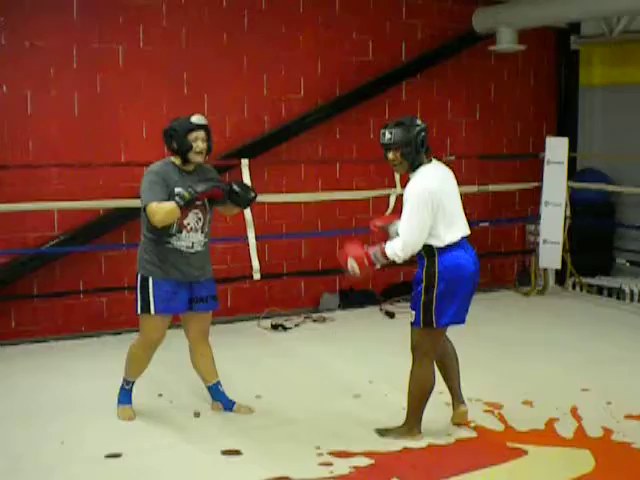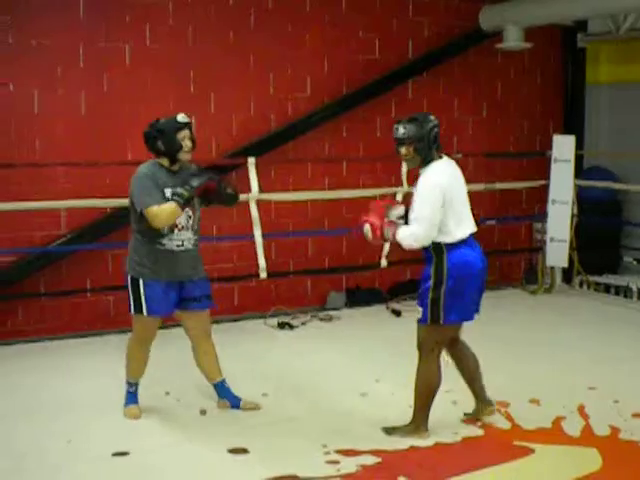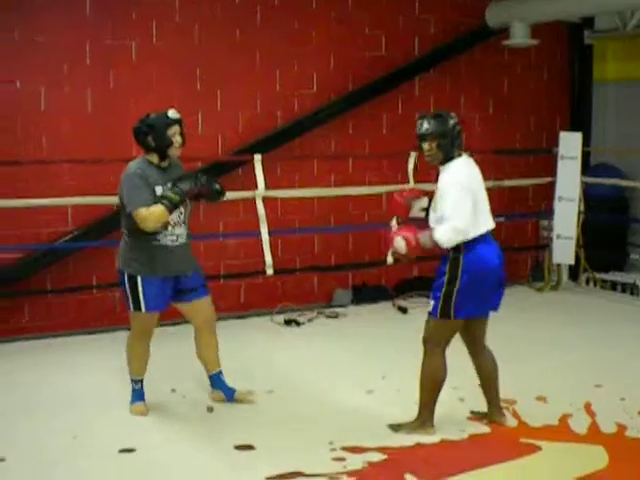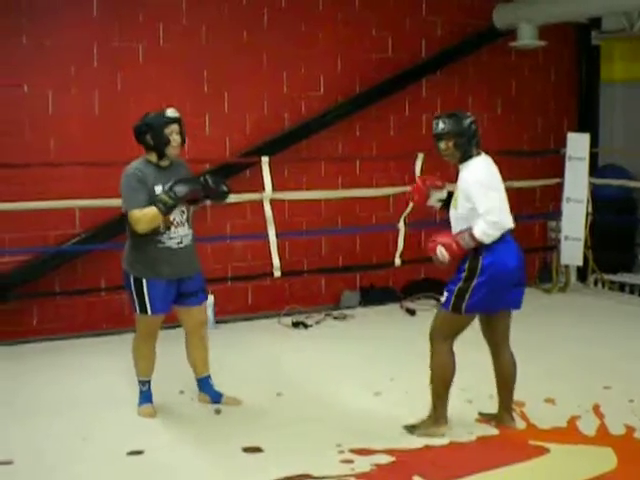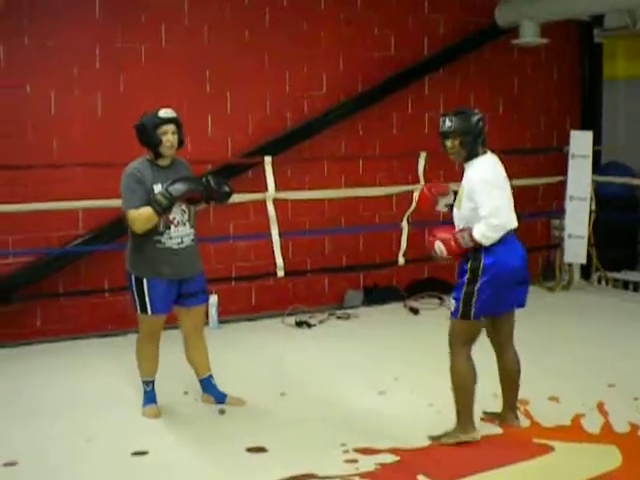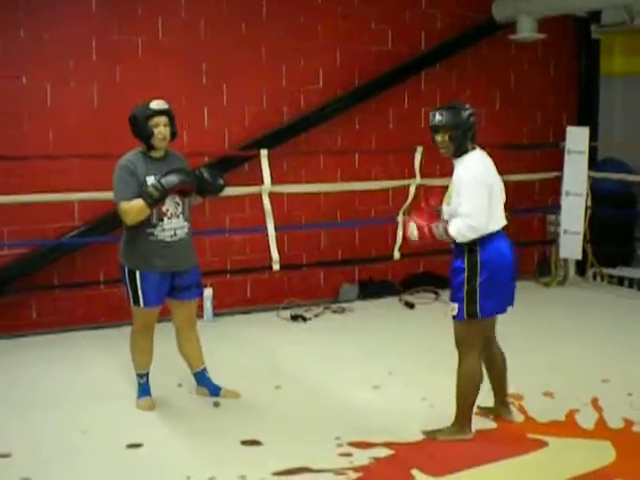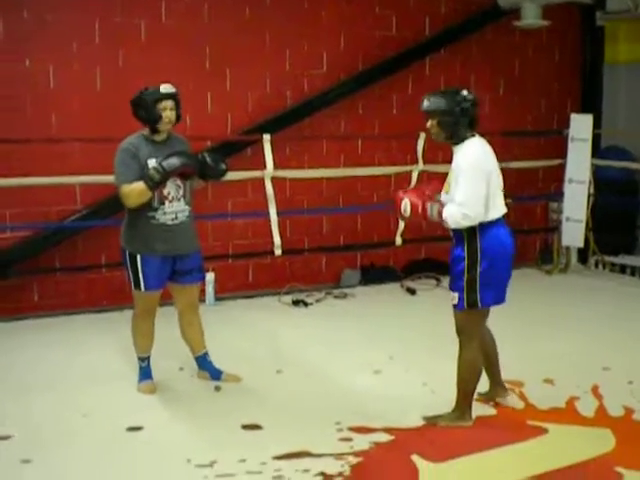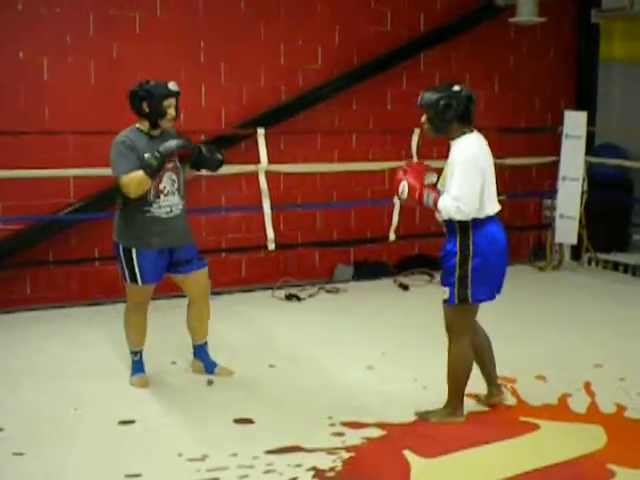
dt=0.2s
person 1, frame 1
left shoulder: (421, 185)
right shoulder: (441, 171)
left elbow: (410, 243)
left wrist: (369, 256)
right wrist: (396, 226)
left hip: (442, 267)
right hip: (463, 258)
left knee: (421, 352)
right knee: (436, 335)
left ankle: (411, 426)
right ankle: (458, 402)
person 1, frame 2
left shoulder: (432, 179)
right shoulder: (447, 167)
left elbow: (420, 235)
left wrist: (384, 228)
right wrist: (399, 213)
left hip: (449, 264)
right hip: (469, 256)
left knee: (428, 351)
right knee: (452, 340)
left ankle: (418, 424)
right ankle: (483, 404)
person 1, frame 3
left shoulder: (454, 176)
right shoulder: (463, 166)
left elbow: (459, 228)
left wrist: (418, 239)
right wrist: (425, 206)
left hip: (466, 262)
right hip: (485, 257)
left knee: (433, 345)
right knee: (475, 343)
left ankle: (424, 420)
right ankle: (495, 410)
person 1, frame 4
left shoulder: (474, 173)
right shoulder: (480, 165)
left elbow: (494, 220)
left wrist: (459, 243)
left hip: (486, 262)
right hip: (506, 256)
left knee: (440, 336)
right knee: (498, 343)
left ankle: (437, 416)
right ankle: (505, 413)
person 1, frame 5
left shoulder: (479, 173)
right shoulder: (487, 163)
left elbow: (496, 223)
left wrist: (458, 240)
right wrist: (450, 201)
left hip: (488, 262)
right hip: (509, 255)
left knee: (459, 345)
right knee: (503, 341)
left ankle: (465, 426)
right ankle: (510, 412)
person 1, frame 6
left shoulder: (470, 170)
right shoulder: (477, 161)
left elbow: (472, 226)
left wrist: (432, 228)
right wrist: (446, 211)
left hip: (480, 258)
right hip: (495, 252)
left knee: (468, 346)
right knee: (485, 338)
left ankle: (462, 426)
right ankle: (502, 406)
person 1, frame 7
left shoulder: (470, 157)
right shoulder: (475, 148)
left elbow: (467, 213)
left wrist: (427, 207)
right wrist: (443, 196)
left hip: (480, 246)
right hip: (492, 240)
left knee: (468, 334)
right knee: (474, 325)
left ankle: (462, 413)
right ankle: (496, 386)
person 1, frame 8
left shoulder: (465, 151)
right shoulder: (472, 142)
left elbow: (461, 207)
left wrist: (424, 194)
right wrist: (433, 181)
left hip: (472, 242)
right hip: (486, 236)
left knee: (457, 330)
right knee: (466, 323)
left ankle: (454, 408)
right ankle: (494, 391)
person 2, frame 1
left shoulder: (206, 173)
right shoulder: (158, 173)
left elbow: (225, 207)
right elbow: (157, 216)
left wrist: (239, 196)
right wrist: (192, 193)
left hip: (198, 271)
right hip: (160, 271)
left knee: (200, 336)
right knee: (151, 337)
left ankle: (219, 397)
right ankle: (125, 392)
person 2, frame 2
left shoulder: (187, 171)
right shoulder: (145, 176)
right elbow: (159, 219)
left wrist: (217, 195)
right wrist: (190, 189)
left hip: (189, 270)
right hip: (150, 272)
left knee: (201, 334)
right knee: (143, 336)
left ankle: (225, 395)
right ankle: (131, 394)
person 2, frame 3
left shoulder: (176, 167)
right shoulder: (135, 174)
right elbow: (148, 221)
left wrist: (203, 191)
right wrist: (178, 193)
left hip: (182, 264)
right hip: (144, 267)
left knee: (206, 320)
right knee: (142, 330)
left ankle: (220, 386)
right ankle: (137, 391)
person 2, frame 4
left shoulder: (181, 167)
right shoulder: (136, 174)
right elbow: (140, 222)
left wrist: (206, 192)
right wrist: (172, 196)
left hip: (186, 266)
right hip: (150, 270)
left knee: (197, 327)
right knee: (147, 332)
left ankle: (206, 389)
right ankle: (144, 393)
person 2, frame 5
left shoulder: (183, 167)
right shoulder: (136, 173)
right elbow: (137, 222)
left wrist: (208, 195)
right wrist: (168, 196)
left hip: (189, 266)
right hip: (151, 270)
left knee: (194, 329)
right knee: (150, 332)
left ankle: (210, 390)
right ankle: (148, 394)
person 2, frame 6
left shoulder: (178, 160)
right shoulder: (129, 165)
right elbow: (128, 215)
left wrist: (204, 188)
right wrist: (160, 189)
left hip: (183, 259)
right hip: (145, 262)
left knee: (187, 322)
right knee: (144, 325)
left ankle: (204, 382)
right ankle: (143, 386)
person 2, frame 7
left shoulder: (180, 143)
right shoulder: (131, 148)
right elbow: (130, 197)
left wrist: (205, 171)
right wrist: (162, 171)
left hip: (184, 243)
right hip: (146, 246)
left knee: (189, 306)
right knee: (146, 308)
left ankle: (205, 366)
right ankle: (144, 370)
person 2, frame 8
left shoulder: (169, 137)
right shoulder: (125, 142)
right elbow: (131, 187)
left wrist: (200, 161)
right wrist: (160, 157)
left hip: (178, 234)
right hip: (140, 239)
left knee: (200, 290)
right knee: (138, 301)
left ankle: (202, 358)
right ankle: (137, 364)
